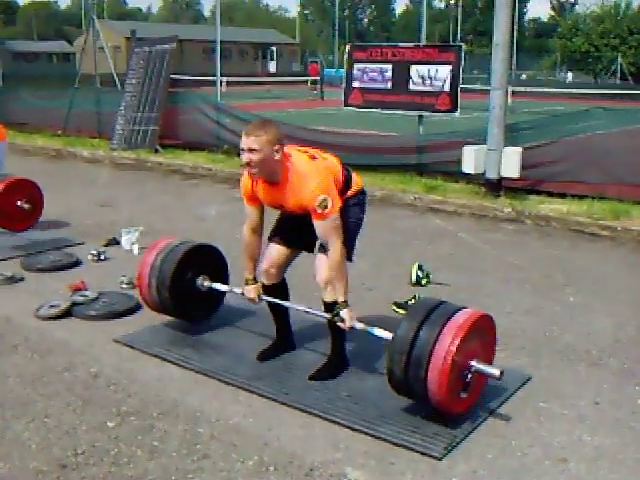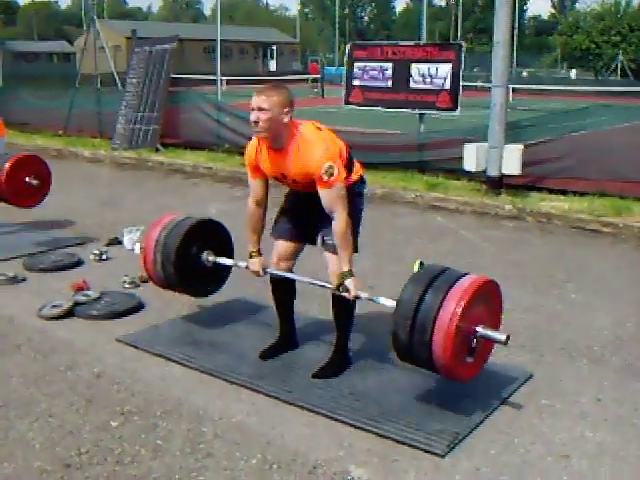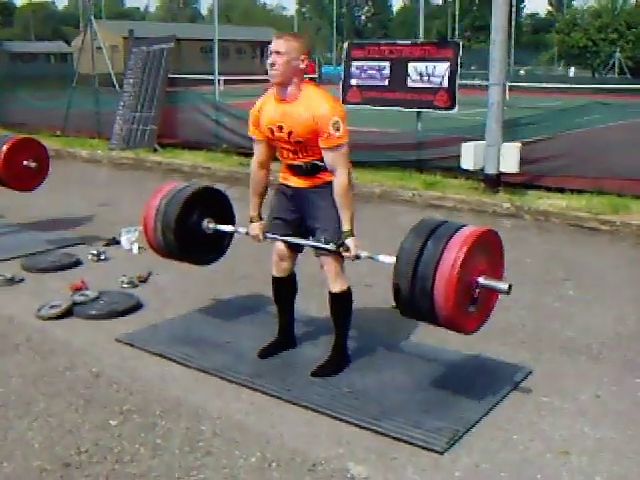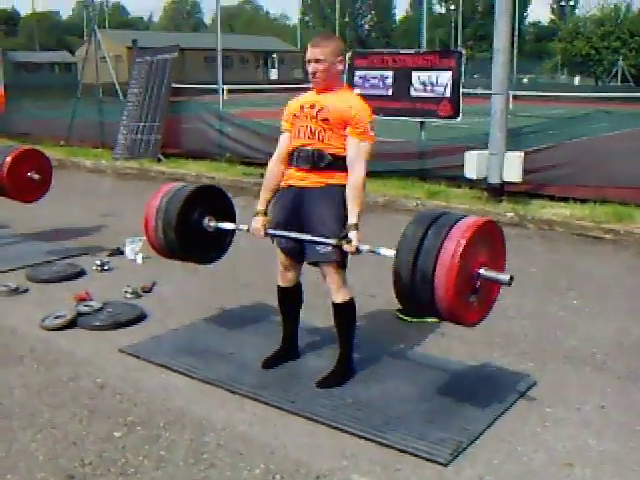
dt=0.3s
person 1, frame 1
left shoulder: (311, 182)
right shoulder: (251, 179)
left elbow: (334, 246)
right elbow: (251, 229)
left wrist: (343, 305)
right wrist: (250, 280)
left hip: (345, 201)
right hip: (299, 207)
left knee: (324, 277)
right knee: (270, 267)
left ankle: (338, 356)
right ankle: (284, 338)
person 1, frame 2
left shoulder: (317, 149)
right shoulder: (255, 149)
left elbow: (338, 215)
right elbow: (256, 202)
left wrist: (348, 273)
right wrist: (254, 252)
left hip: (344, 189)
right hip: (302, 192)
left knee: (335, 271)
right knee: (279, 261)
left ankle: (341, 352)
right ankle: (287, 335)
person 1, frame 3
left shoulder: (322, 108)
right shoulder: (261, 109)
left elbow: (341, 174)
right elbow: (260, 165)
left wrist: (348, 232)
right wrist: (255, 217)
left hip: (325, 188)
right hip: (289, 187)
left knee: (332, 267)
right knee: (280, 260)
left ankle: (340, 351)
right ankle: (285, 335)
person 1, frame 4
left shoulder: (354, 107)
right shoulder: (297, 103)
left elbow: (357, 169)
right elbow: (279, 159)
left wrist: (353, 224)
right wrist: (261, 209)
left hip: (328, 193)
right hip: (291, 191)
left knee: (333, 277)
right knee: (286, 270)
left ankle: (346, 361)
right ankle: (289, 344)
